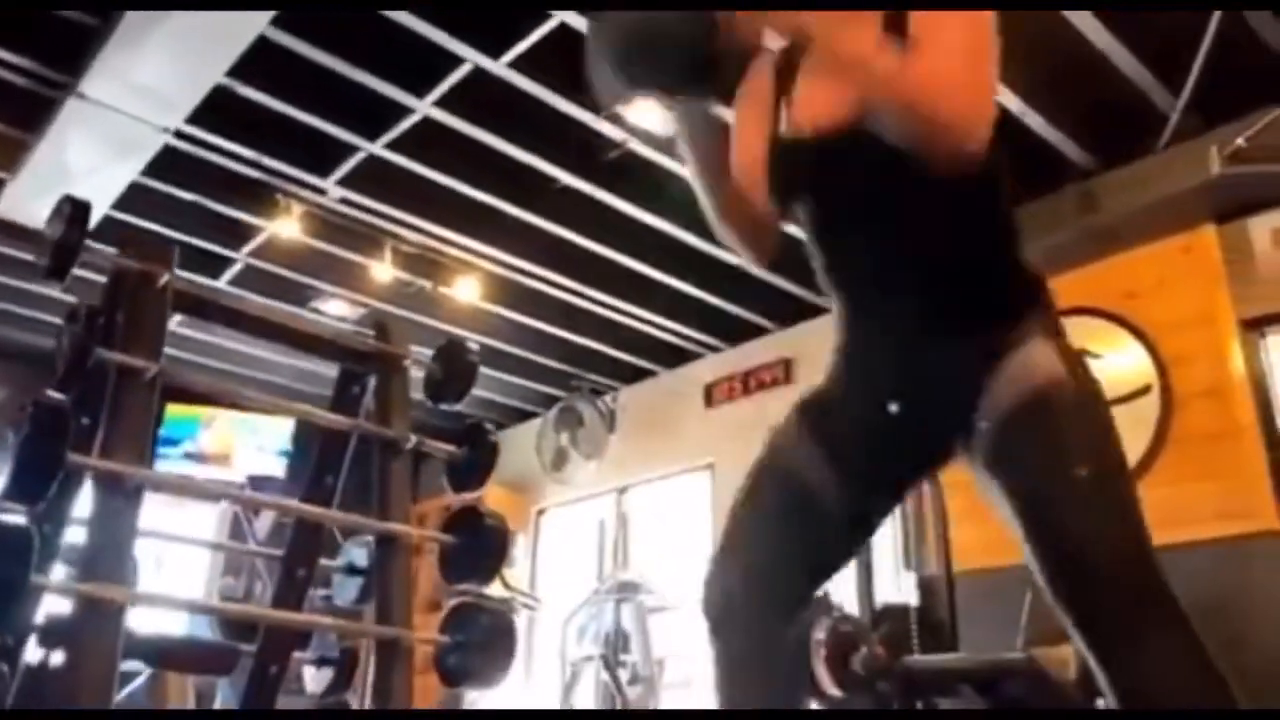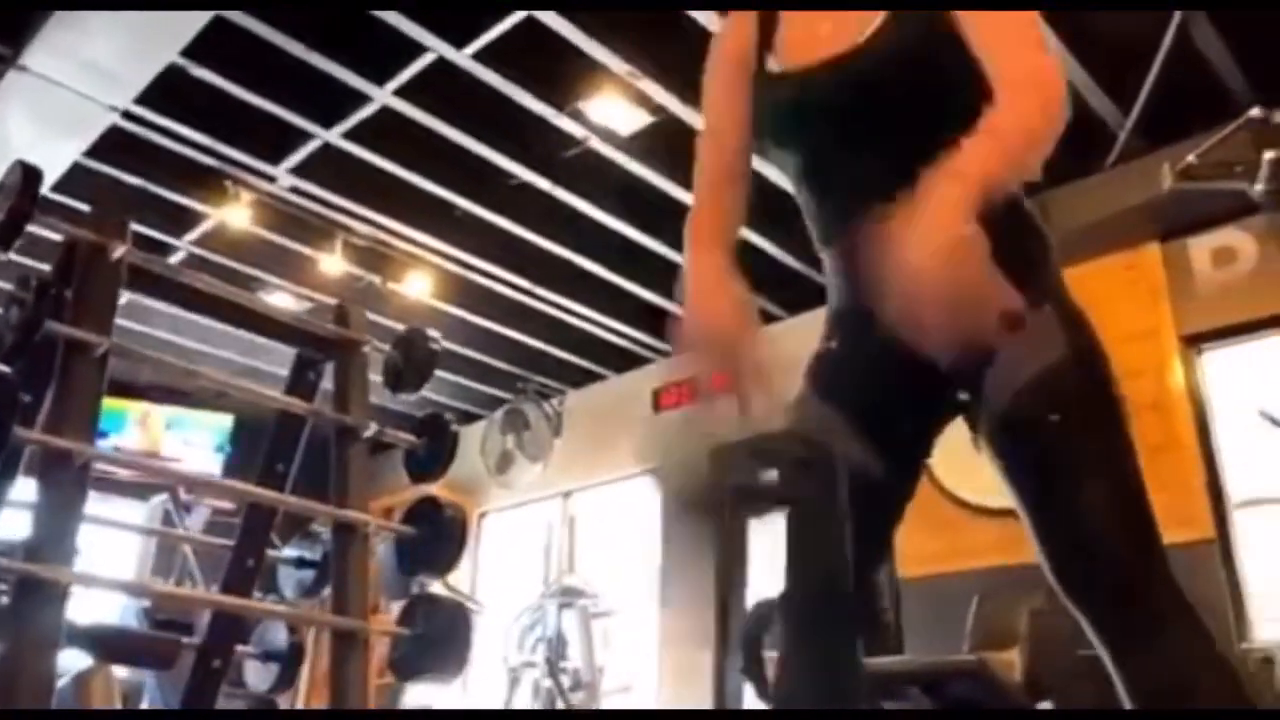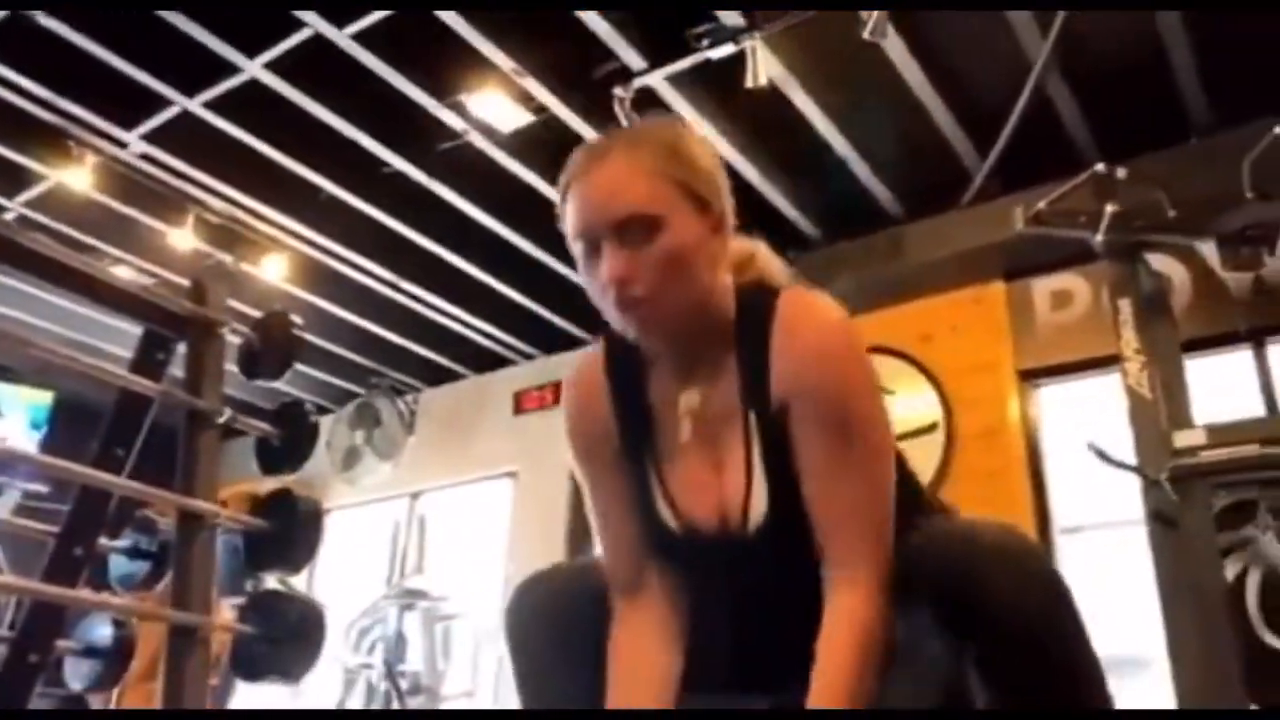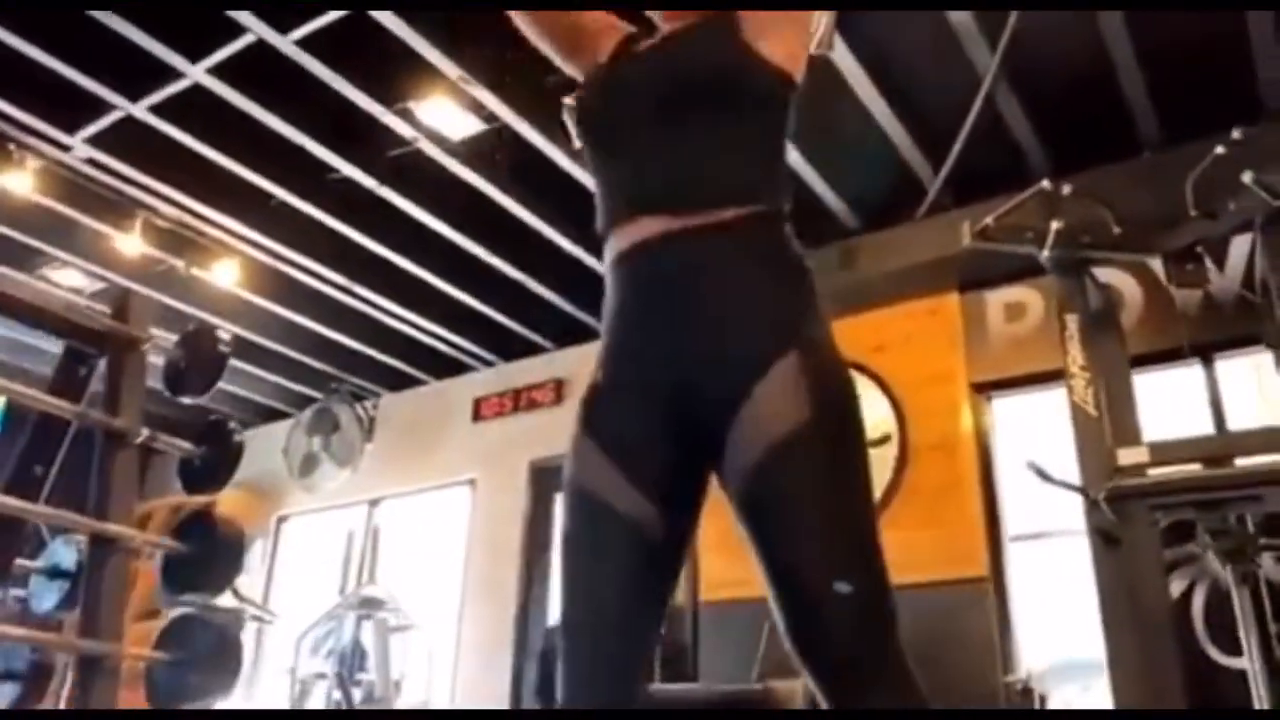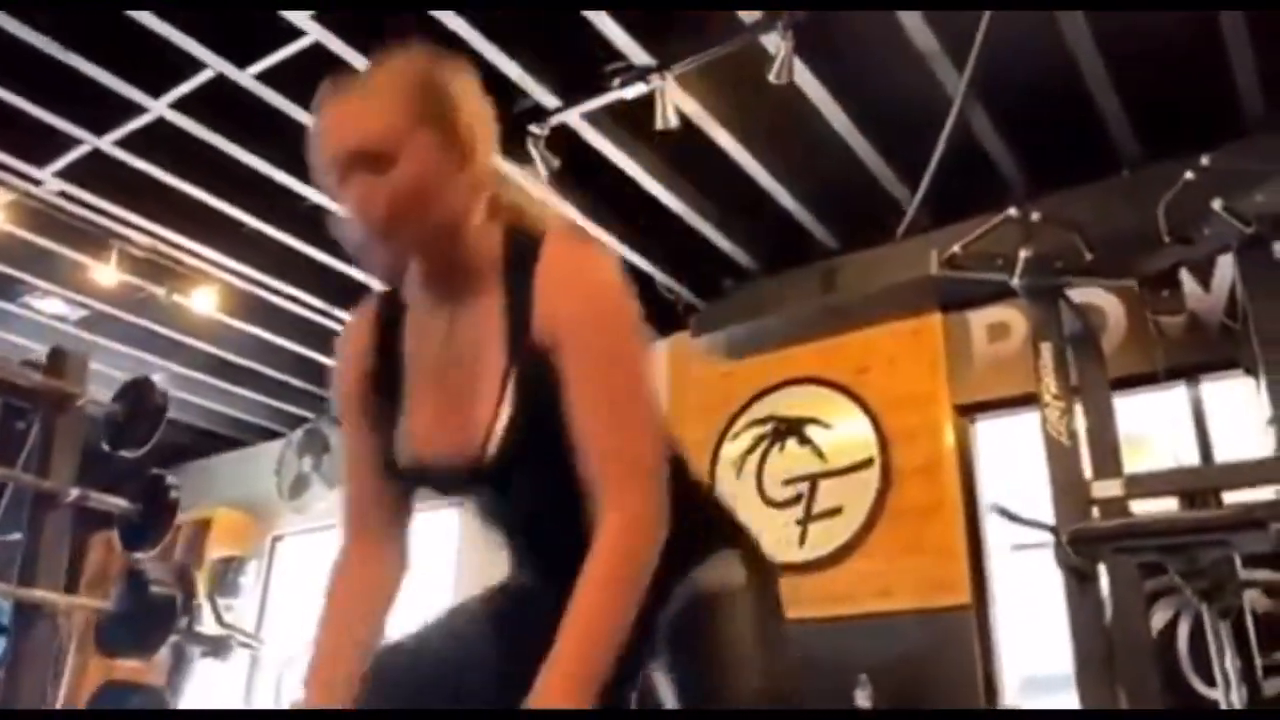
dt=0.7s
person 1, frame 1
left shoulder: (927, 22)
right shoulder: (769, 81)
left elbow: (955, 123)
right elbow: (747, 234)
left wrist: (809, 25)
right wrist: (689, 112)
left hip: (993, 337)
right hip: (872, 373)
left knee: (1106, 574)
right knee: (740, 600)
person 1, frame 2
right shoulder: (747, 36)
left elbow: (1037, 91)
right elbow: (714, 202)
left wrist: (946, 201)
right wrist: (710, 281)
left hip: (985, 299)
right hip: (865, 329)
left knee: (1123, 589)
right knee: (815, 617)
person 1, frame 3
left shoulder: (807, 337)
right shoulder: (594, 396)
left elbow: (859, 583)
right elbow: (646, 600)
left hip: (896, 597)
right hip: (760, 626)
left knee: (1003, 578)
right knee: (543, 612)
person 1, frame 4
left shoulder: (764, 26)
right shoulder: (607, 49)
left hip: (756, 323)
right hip: (638, 350)
left knee: (846, 644)
right knee: (591, 665)
person 1, frame 5
left shoulder: (567, 281)
right shoulder: (368, 345)
left elbow: (635, 523)
right elbow: (371, 551)
left wrist: (555, 703)
right wrist: (321, 699)
left hip: (688, 570)
right hip: (548, 599)
